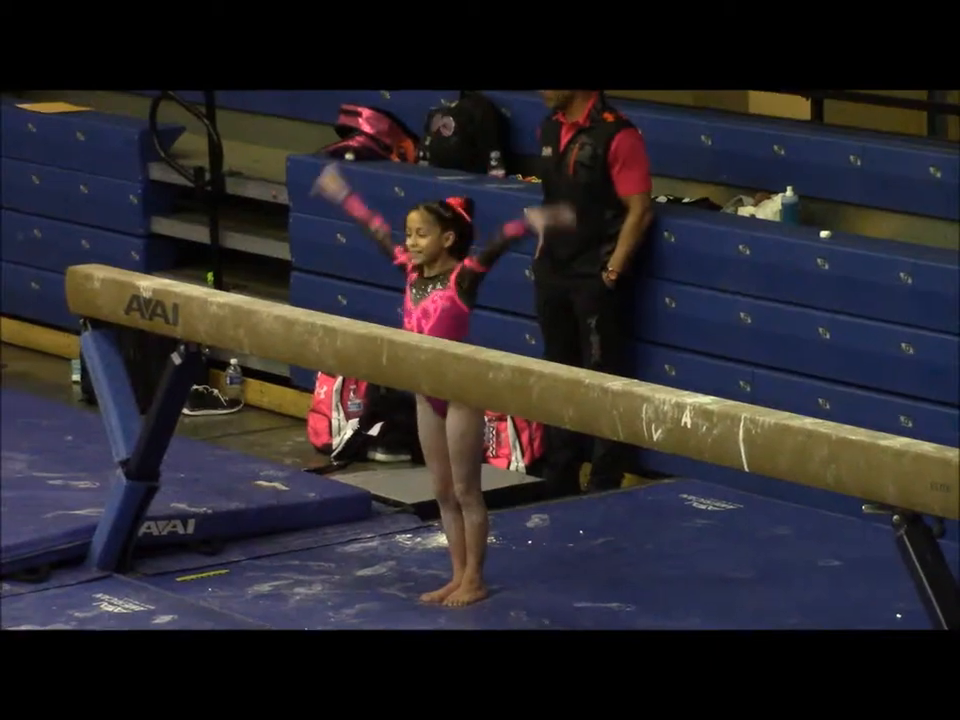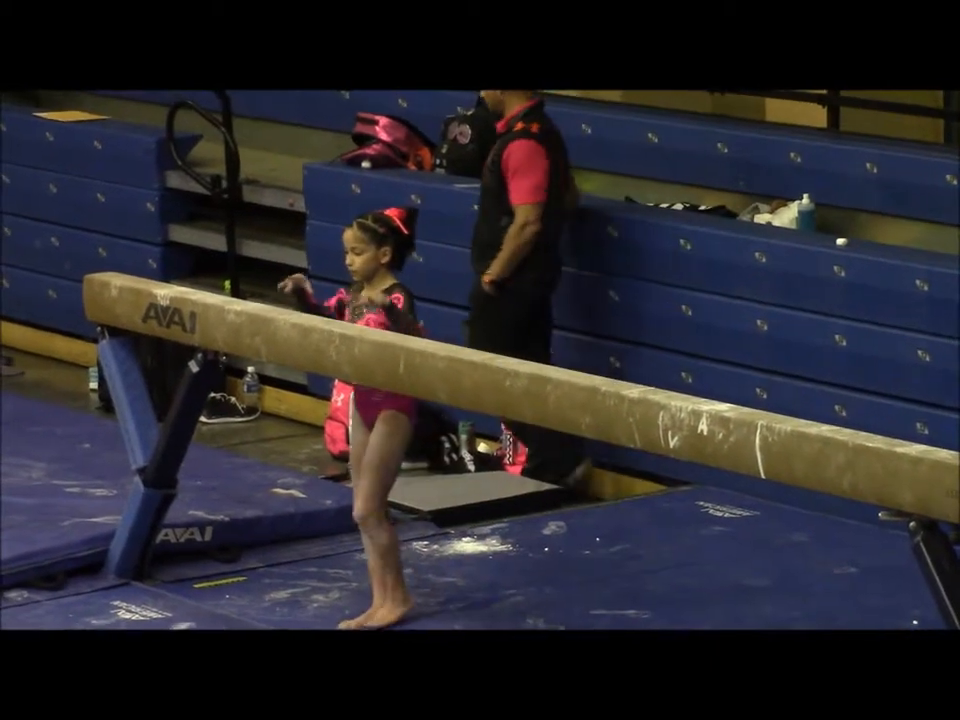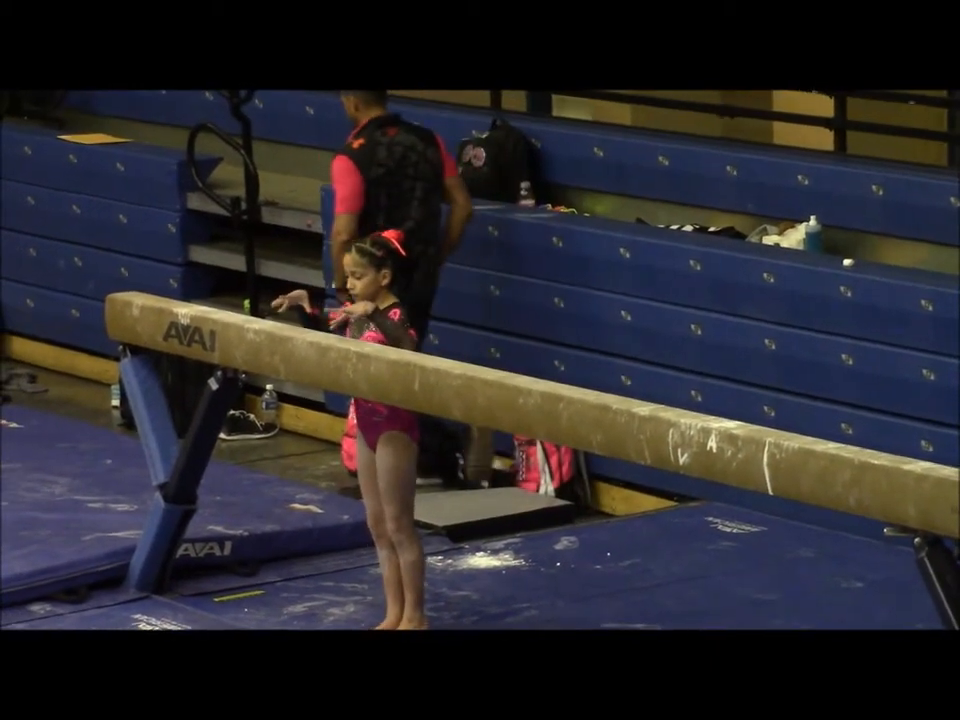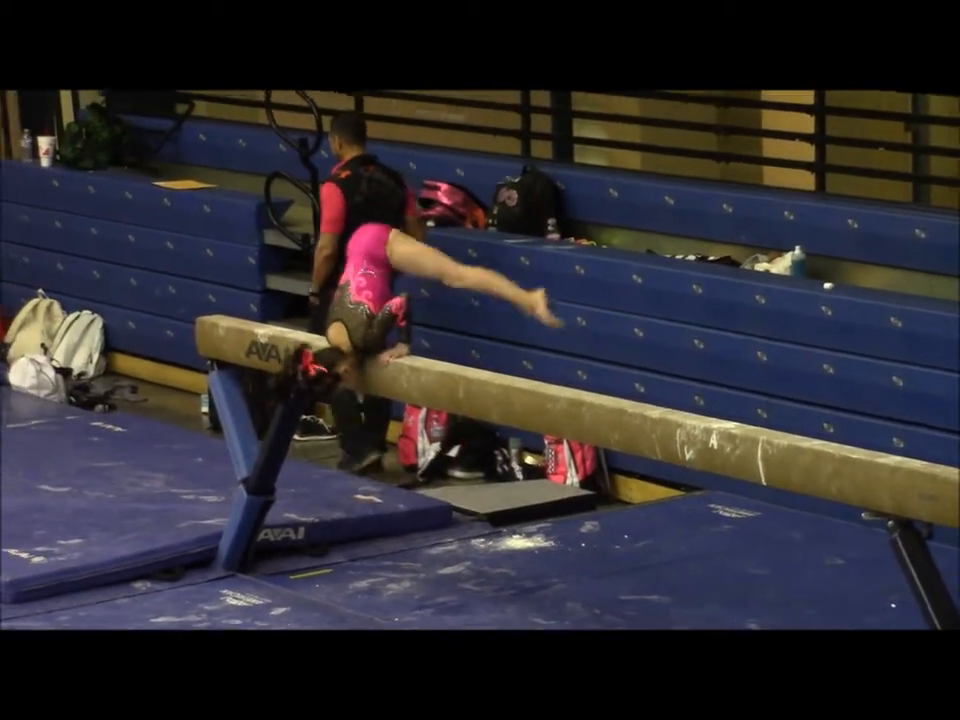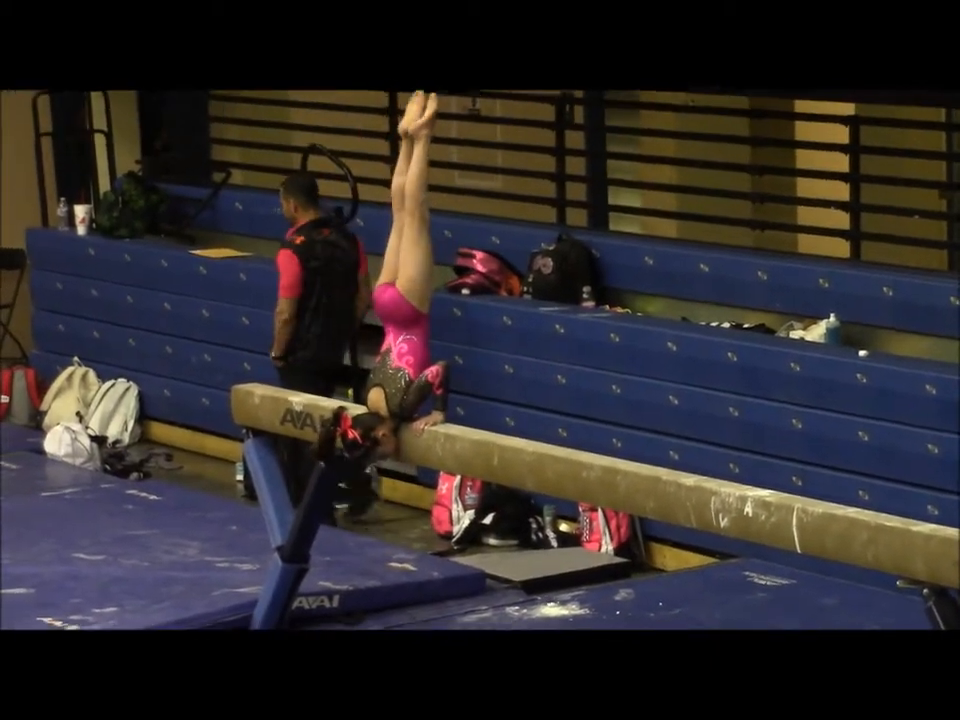
dt=1s
person 1, frame 1
left shoulder: (463, 276)
right shoulder: (413, 273)
left elbow: (494, 248)
right elbow: (379, 230)
left wrist: (533, 221)
right wrist: (343, 194)
right hip: (426, 392)
left knee: (465, 489)
right knee: (442, 490)
left ankle: (474, 580)
right ankle: (458, 574)
person 1, frame 2
left shoulder: (396, 297)
right shoulder: (353, 293)
left elbow: (417, 339)
right elbow: (320, 319)
left wrist: (385, 310)
right wrist: (303, 293)
left hip: (392, 408)
right hip: (363, 405)
left knee: (365, 509)
right knee: (366, 509)
left ankle: (398, 594)
right ankle: (379, 601)
person 1, frame 3
left shoulder: (395, 314)
right shoulder: (356, 312)
left elbow: (410, 348)
right elbow: (319, 331)
left wrist: (374, 314)
right wrist: (304, 305)
left hip: (394, 427)
right hip: (366, 425)
left knee: (399, 527)
right knee: (378, 527)
left ankle: (414, 617)
right ankle: (394, 616)
person 1, frame 4
left shoulder: (361, 336)
right shoulder: (335, 335)
left elbow: (400, 304)
left wrist: (403, 345)
right hip: (365, 244)
left knee: (458, 275)
person 1, frame 5
left shoulder: (389, 406)
left elbow: (439, 370)
left hip: (401, 312)
right hip: (394, 308)
left knee: (410, 215)
right knee: (403, 211)
left ankle: (418, 134)
right ankle: (410, 135)
person 2, frame 1
left shoulder: (616, 133)
right shoulder: (550, 127)
left elbow: (640, 211)
left wrist: (612, 273)
right wrist: (542, 253)
left hip: (595, 277)
right hip: (553, 272)
left knee: (604, 380)
left ankle: (605, 484)
right ankle: (558, 478)
person 2, frame 2
left shoulder: (522, 141)
right shoulder: (535, 129)
left elbow: (527, 223)
right elbow: (569, 197)
left wrist: (494, 274)
left hip: (511, 278)
right hip: (532, 274)
left ankle: (562, 460)
right ankle: (545, 472)
person 2, frame 3
left shoulder: (351, 156)
right shoulder: (427, 140)
left elbow: (344, 234)
right elbow: (462, 205)
left wrist: (341, 283)
right wrist: (439, 255)
right hip: (421, 273)
person 2, frame 4
left shoulder: (336, 185)
right shoulder: (392, 180)
left elbow: (327, 248)
right elbow: (416, 234)
left wrist: (315, 289)
left hip: (341, 290)
person 2, frame 5
left shoulder: (293, 250)
right shoulder: (348, 240)
left elbow: (285, 313)
right elbow: (364, 297)
left wrist: (277, 353)
left hip: (302, 353)
right hip: (334, 348)
